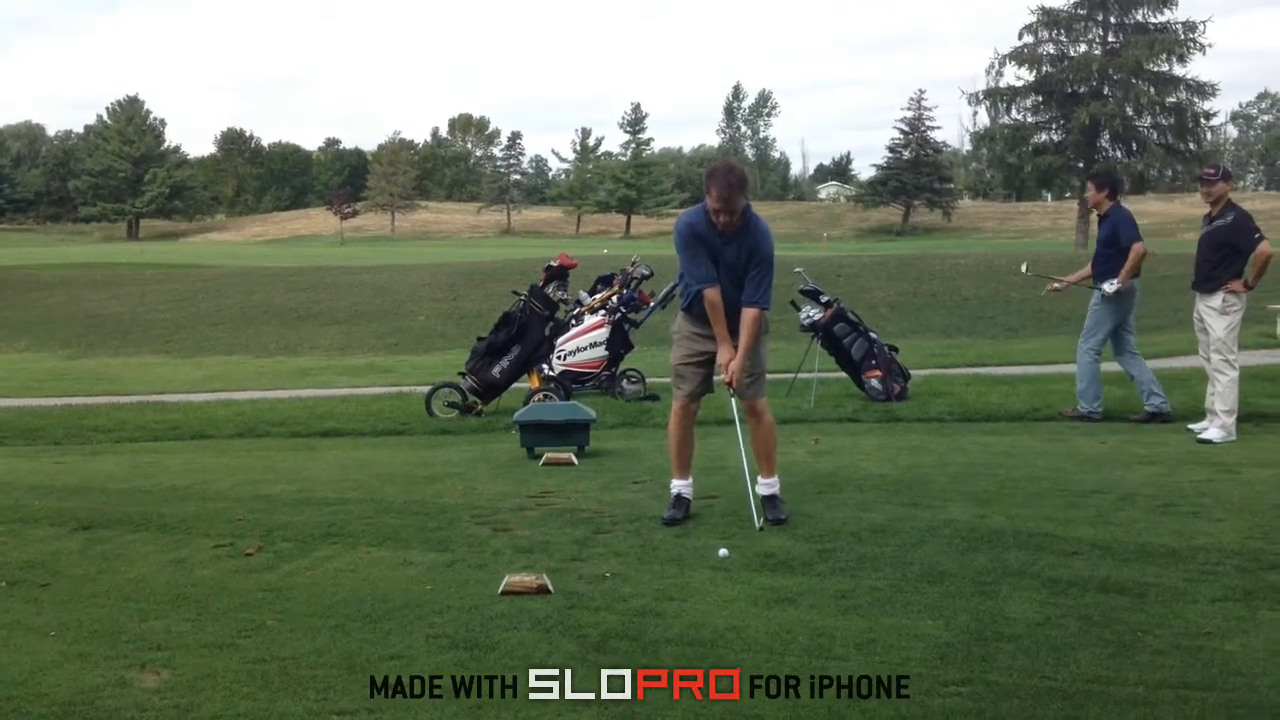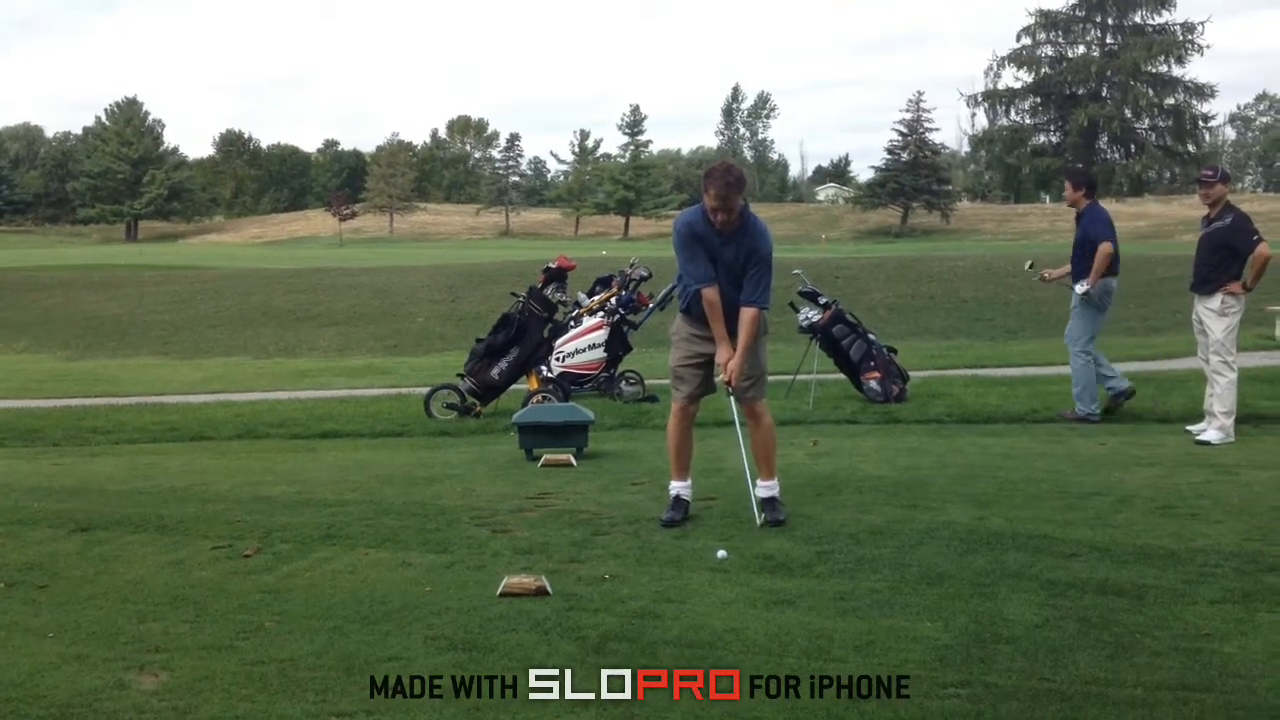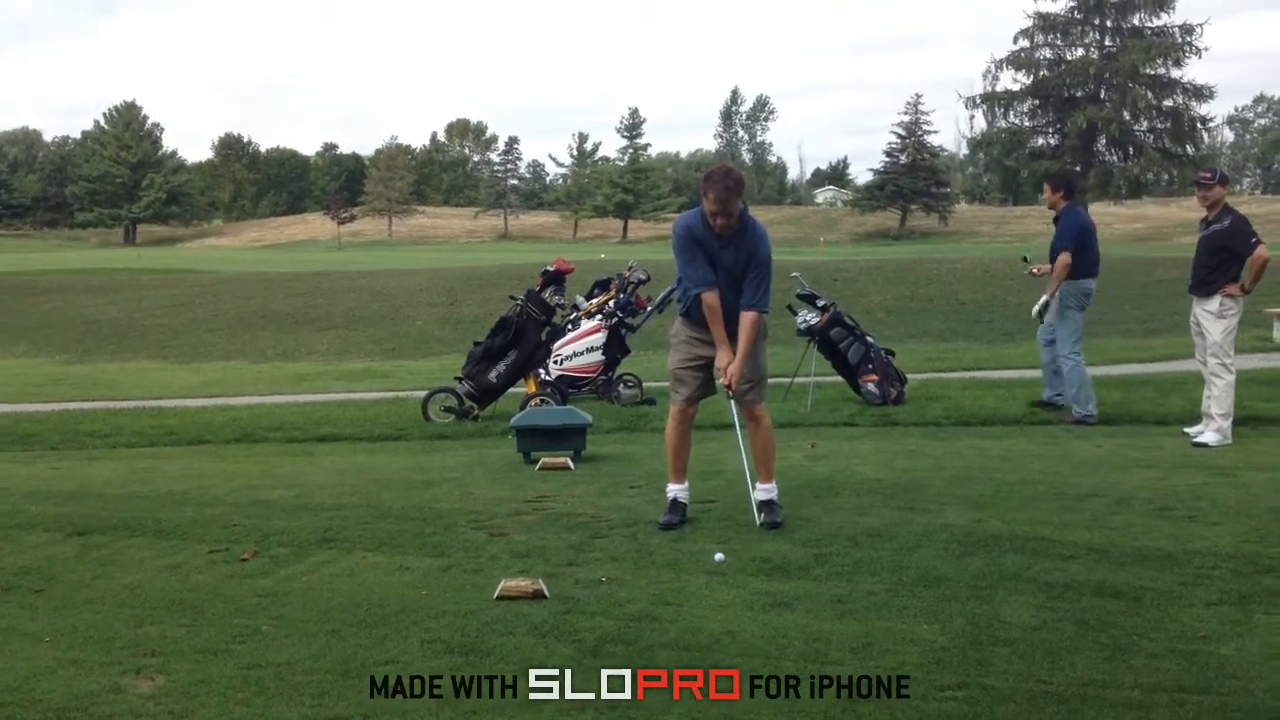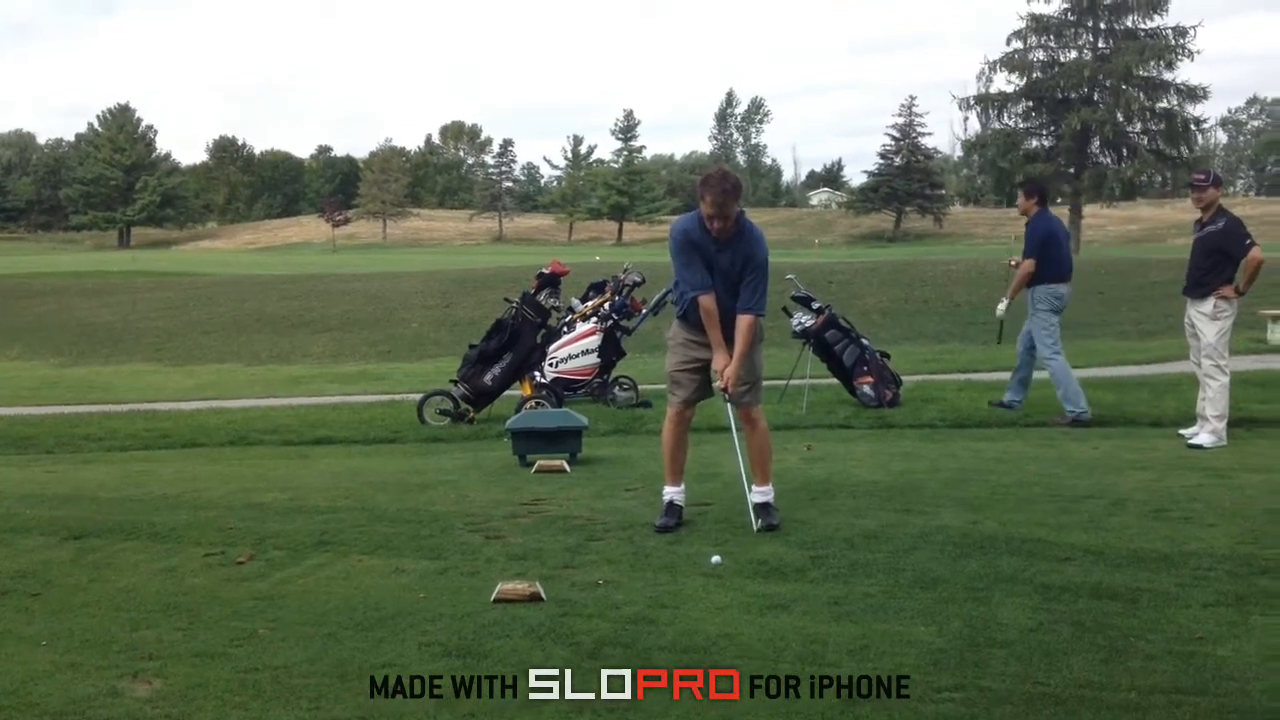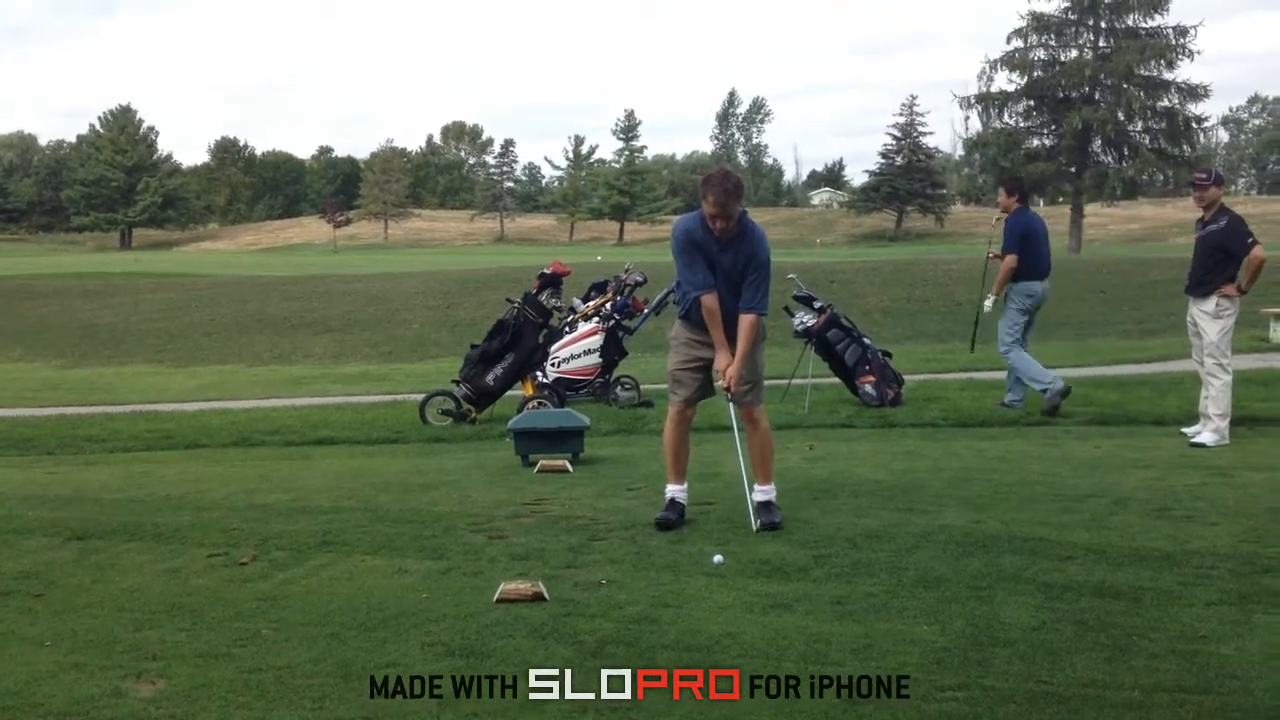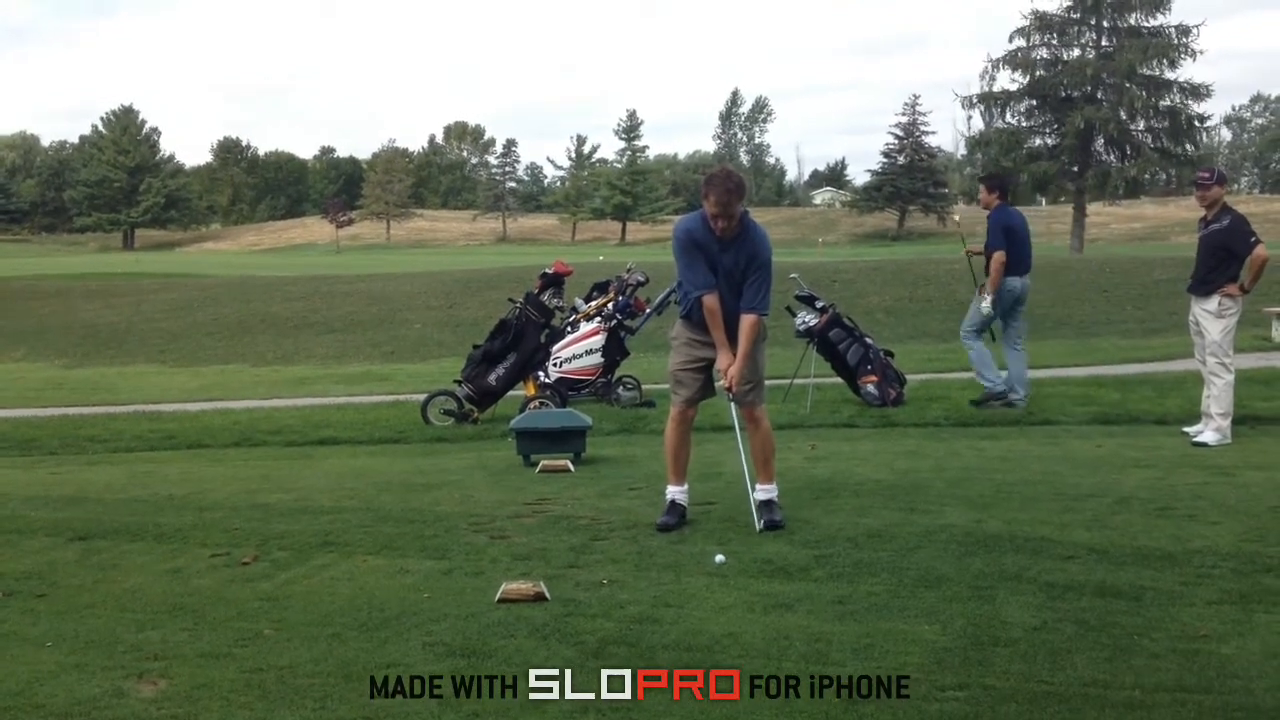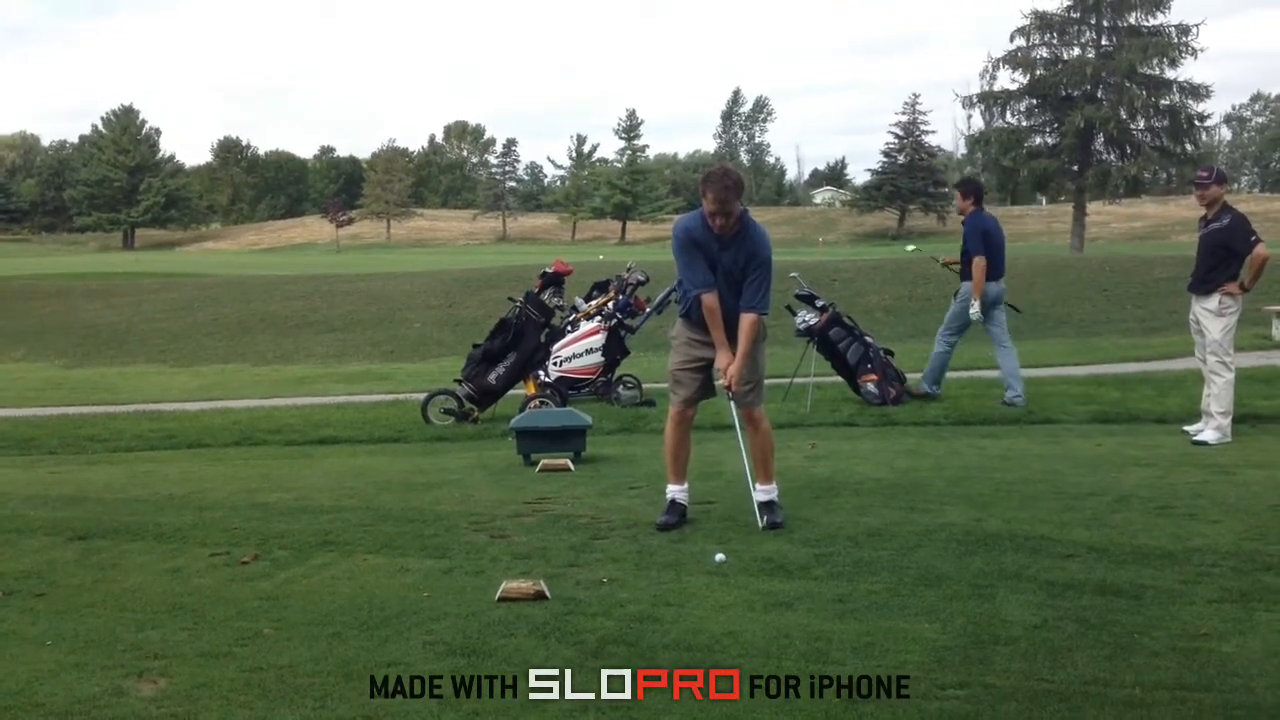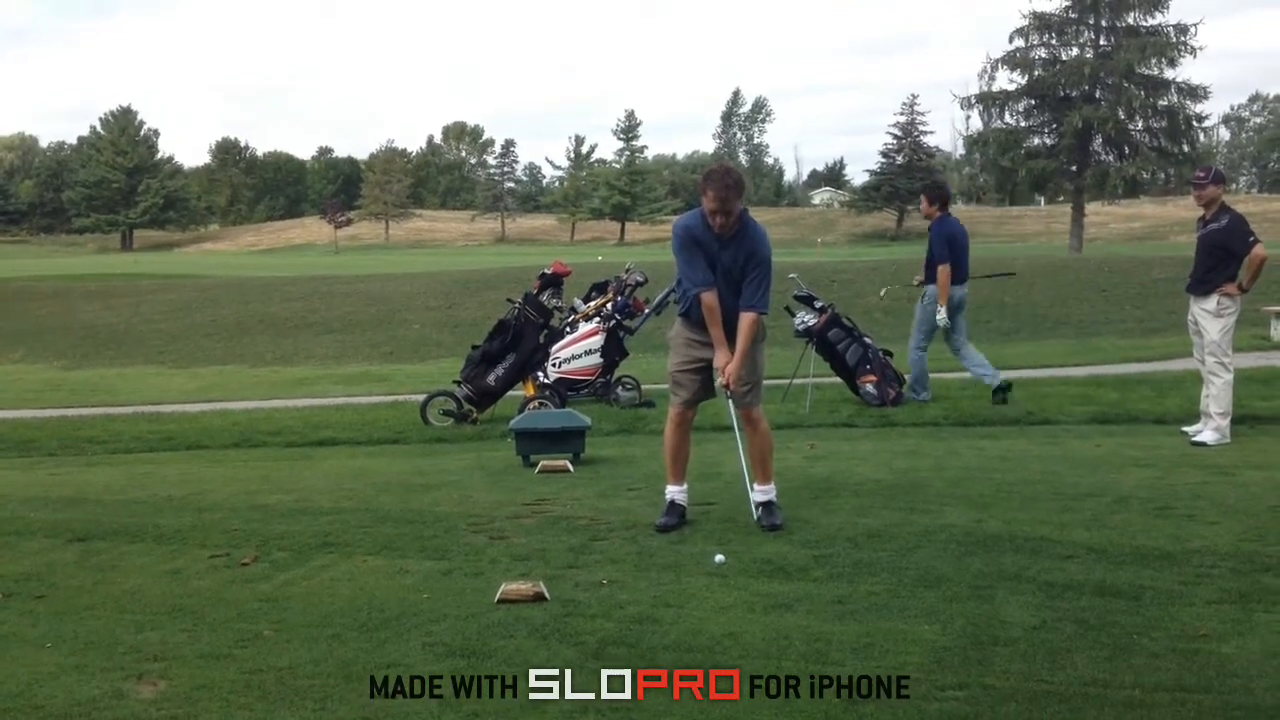
dt=0.2s
person 1, frame 1
left shoulder: (759, 235)
right shoulder: (688, 225)
left elbow: (754, 303)
right elbow: (708, 289)
left wrist: (740, 355)
right wrist: (721, 345)
left hip: (745, 324)
right hip: (696, 324)
left knee: (756, 405)
right knee: (683, 406)
left ankle: (769, 488)
right ankle: (681, 491)
person 1, frame 2
left shoulder: (757, 234)
right shoulder: (687, 225)
left elbow: (752, 303)
right elbow: (706, 288)
left wrist: (739, 355)
right wrist: (720, 345)
left hip: (744, 325)
right hip: (694, 325)
left knee: (755, 407)
right knee: (682, 407)
left ankle: (768, 491)
right ankle: (680, 493)
person 1, frame 3
left shoulder: (756, 237)
right shoulder: (686, 228)
left elbow: (752, 306)
right elbow: (706, 292)
left wrist: (738, 359)
right wrist: (720, 348)
left hip: (744, 328)
right hip: (694, 328)
left knee: (755, 410)
right knee: (681, 409)
left ankle: (766, 494)
right ankle: (677, 495)
person 1, frame 4
left shoulder: (754, 241)
right shoulder: (683, 231)
left elbow: (749, 310)
right elbow: (702, 295)
left wrist: (735, 362)
right wrist: (717, 351)
left hip: (740, 331)
right hip: (691, 330)
left knee: (751, 412)
right knee: (678, 411)
left ankle: (763, 496)
right ankle: (673, 499)
person 1, frame 5
left shoulder: (756, 241)
right shoulder: (685, 231)
left elbow: (751, 309)
right elbow: (705, 295)
left wrist: (737, 362)
right wrist: (720, 351)
left hip: (742, 330)
right hip: (694, 330)
left knee: (753, 411)
right knee: (680, 410)
left ankle: (765, 496)
right ankle: (675, 496)
person 1, frame 6
left shoulder: (757, 241)
right shoulder: (686, 231)
left elbow: (752, 310)
right elbow: (706, 295)
left wrist: (739, 361)
right wrist: (721, 351)
left hip: (743, 330)
right hip: (695, 330)
left knee: (754, 411)
right knee: (681, 412)
left ankle: (766, 494)
right ankle: (676, 498)
person 1, frame 7
left shoulder: (757, 239)
right shoulder: (685, 230)
left elbow: (752, 309)
right elbow: (706, 294)
left wrist: (738, 360)
right wrist: (720, 350)
left hip: (743, 330)
right hip: (694, 329)
left knee: (753, 412)
right knee: (680, 411)
left ankle: (767, 495)
right ankle: (676, 497)
person 1, frame 8
left shoulder: (756, 239)
right shoulder: (685, 229)
left elbow: (752, 308)
right elbow: (705, 293)
left wrist: (737, 359)
right wrist: (719, 350)
left hip: (742, 330)
right hip: (693, 330)
left knee: (751, 413)
right knee: (680, 413)
left ankle: (765, 495)
right ankle: (676, 498)
person 2, frame 1
left shoulder: (1236, 218)
right shoulder: (1208, 219)
left elbow: (1265, 251)
left wrist: (1248, 284)
left hip: (1224, 300)
right hip: (1202, 298)
left knee: (1223, 361)
right knee: (1210, 362)
left ankle: (1225, 426)
right ankle: (1213, 418)
person 2, frame 2
left shoulder: (1235, 219)
right shoulder: (1206, 220)
left elbow: (1263, 253)
left wrist: (1247, 286)
left hip: (1222, 301)
right hip: (1201, 300)
left knee: (1222, 363)
right knee: (1209, 363)
left ankle: (1223, 427)
right ankle: (1211, 420)
person 2, frame 3
left shoulder: (1233, 222)
right shoulder: (1205, 222)
left elbow: (1261, 255)
left wrist: (1245, 288)
right wrist: (1197, 292)
left hip: (1220, 304)
right hip: (1199, 302)
left knee: (1220, 365)
right knee: (1207, 365)
left ankle: (1221, 429)
right ankle: (1209, 422)
person 2, frame 4
left shoulder: (1227, 223)
right shoulder: (1199, 224)
left elbow: (1255, 256)
left wrist: (1239, 289)
right wrist: (1190, 285)
left hip: (1214, 305)
right hip: (1193, 303)
left knee: (1214, 367)
right knee: (1201, 367)
left ankle: (1215, 431)
right ankle: (1203, 424)
person 2, frame 5
left shoulder: (1229, 222)
right shoulder: (1201, 223)
left elbow: (1257, 255)
left wrist: (1242, 288)
right wrist: (1193, 283)
left hip: (1217, 304)
right hip: (1196, 302)
left knee: (1216, 365)
right knee: (1203, 365)
left ankle: (1218, 429)
right ankle: (1206, 422)
person 2, frame 6
left shoulder: (1232, 221)
right shoulder: (1204, 222)
left elbow: (1260, 254)
left wrist: (1244, 288)
right wrist: (1196, 281)
left hip: (1220, 303)
right hip: (1199, 301)
left knee: (1219, 364)
right knee: (1206, 365)
left ankle: (1220, 429)
right ankle: (1208, 421)
person 2, frame 7
left shoulder: (1233, 220)
right shoulder: (1204, 221)
left elbow: (1261, 253)
left wrist: (1245, 286)
right wrist: (1196, 279)
left hip: (1220, 302)
right hip: (1199, 300)
left knee: (1219, 363)
right knee: (1206, 363)
left ankle: (1220, 427)
right ankle: (1208, 420)
person 2, frame 8
left shoulder: (1231, 220)
right shoulder: (1203, 221)
left elbow: (1259, 253)
left wrist: (1243, 286)
right wrist: (1194, 280)
left hip: (1218, 303)
right hip: (1197, 300)
left knee: (1218, 364)
right knee: (1205, 364)
left ankle: (1219, 428)
right ankle: (1207, 421)
person 3, frame 1
left shoulder: (1119, 217)
right shoulder: (1108, 219)
left elbow: (1139, 250)
right elbow: (1100, 262)
left wrist: (1120, 280)
right wrist: (1069, 280)
left hip: (1113, 291)
right hip: (1115, 291)
left knee: (1089, 347)
right knee: (1126, 352)
left ankle: (1089, 408)
right ankle: (1158, 405)
person 3, frame 2
left shoulder: (1094, 216)
right shoulder: (1089, 215)
left elbow: (1106, 250)
left wrist: (1090, 282)
right wrist: (1058, 273)
left hip: (1095, 287)
right hip: (1094, 286)
left knee: (1080, 349)
right knee: (1080, 344)
left ankle: (1087, 409)
right ankle: (1118, 386)
person 3, frame 3
left shoulder: (1069, 219)
right shoulder: (1075, 216)
left elbow: (1065, 261)
left wrist: (1048, 294)
right wrist: (1047, 269)
left hip: (1072, 288)
right hip: (1076, 286)
left knee: (1068, 351)
right knee: (1047, 337)
left ankle: (1085, 411)
right ankle: (1055, 395)
person 3, frame 4
left shoulder: (1036, 225)
right shoulder: (1054, 222)
left elbow: (1029, 267)
left wrist: (1007, 298)
right wrist: (1021, 261)
left hip: (1044, 292)
right hip: (1057, 288)
left knee: (1050, 353)
right knee: (1026, 344)
left ankle: (1078, 411)
right ankle: (1013, 397)
person 3, frame 5
left shoulder: (1015, 221)
right shoulder: (1035, 219)
left elbow: (1010, 263)
left wrist: (993, 294)
right wrist: (1003, 254)
left hip: (1023, 288)
right hip: (1040, 286)
left knee: (1008, 347)
right knee: (1016, 344)
left ankle: (1053, 387)
right ankle: (1015, 397)
person 3, frame 6
left shoulder: (997, 218)
right shoulder: (1017, 216)
left elbow: (999, 259)
left wrist: (988, 295)
right wrist: (981, 251)
left hip: (1002, 283)
right hip: (1022, 282)
left knee: (970, 332)
right knee: (1014, 342)
left ankle: (994, 386)
right ankle: (1017, 395)
person 3, frame 7
left shoulder: (973, 225)
right shoulder: (991, 221)
left elbow: (979, 263)
left wrist: (975, 301)
right wrist: (954, 261)
left hip: (976, 288)
right hip: (996, 287)
left knee: (946, 338)
right knee: (1002, 343)
left ankle: (929, 387)
right ankle: (1015, 395)
person 3, frame 8
left shoulder: (939, 229)
right shoulder: (956, 225)
left elbow: (944, 270)
left wrist: (941, 307)
right wrist: (926, 277)
left hip: (939, 291)
right hip: (959, 290)
left knee: (918, 344)
right knee: (959, 344)
left ankle: (918, 392)
right ankle: (996, 382)
